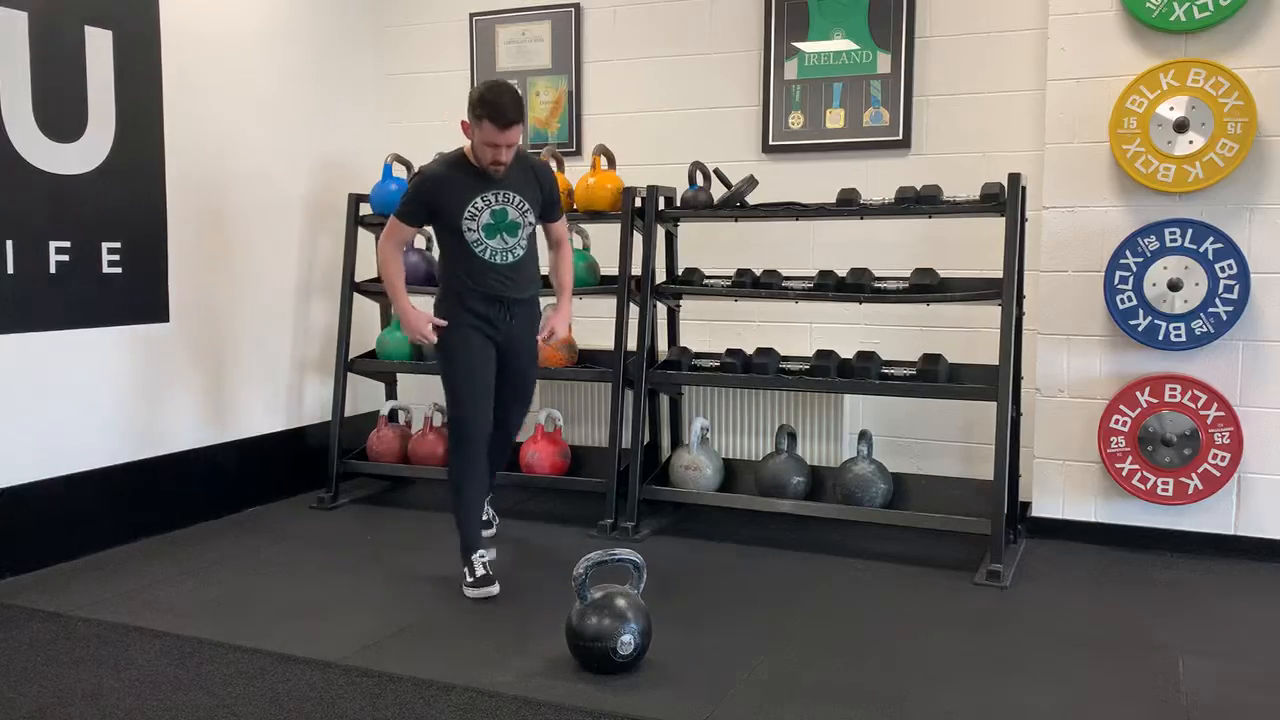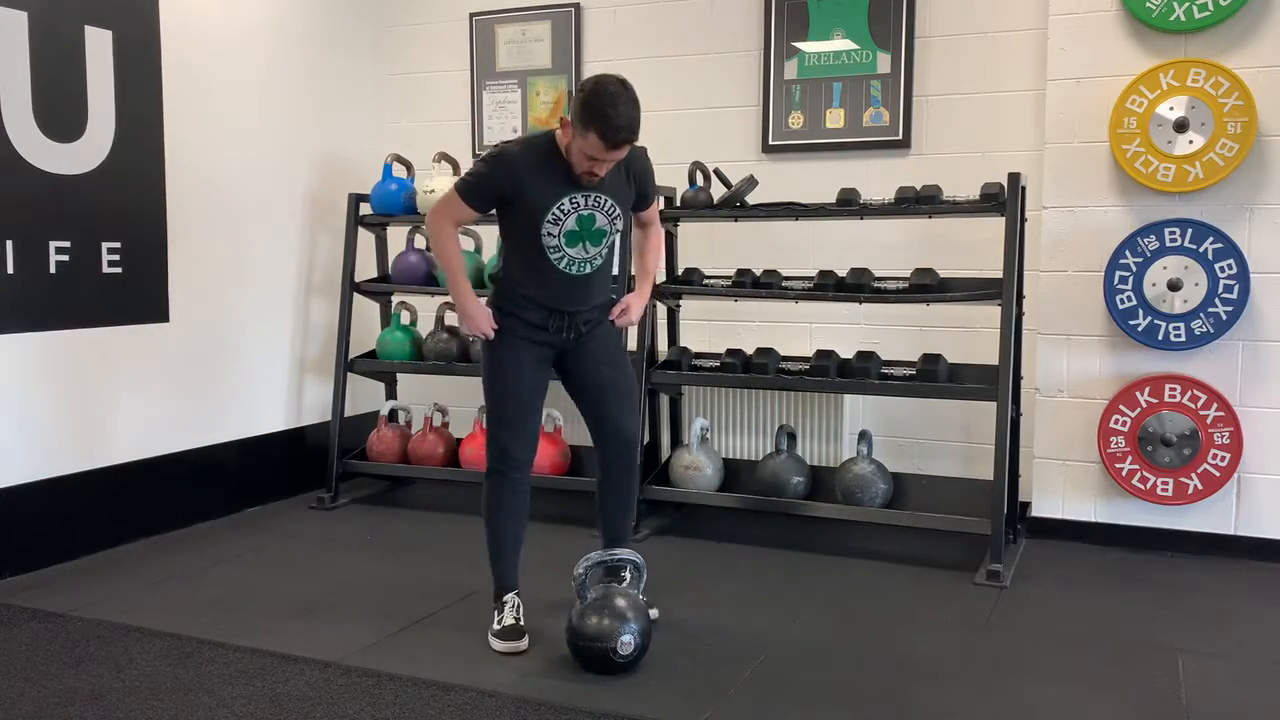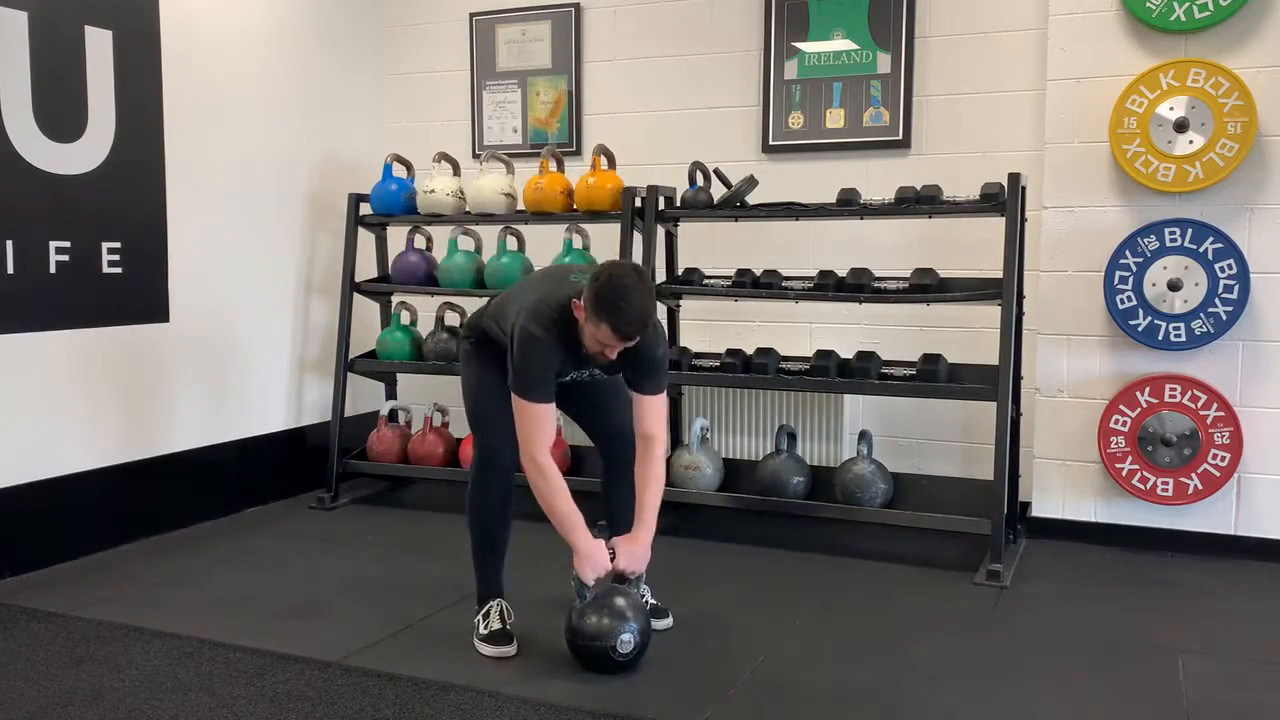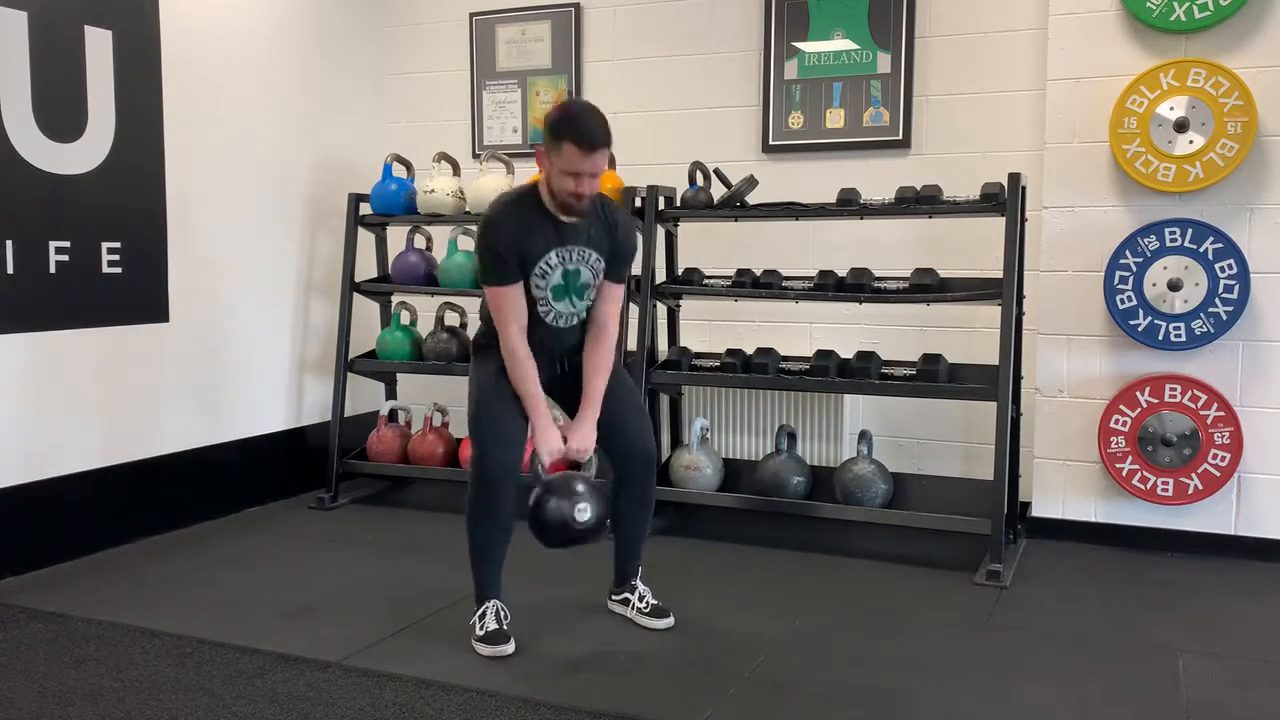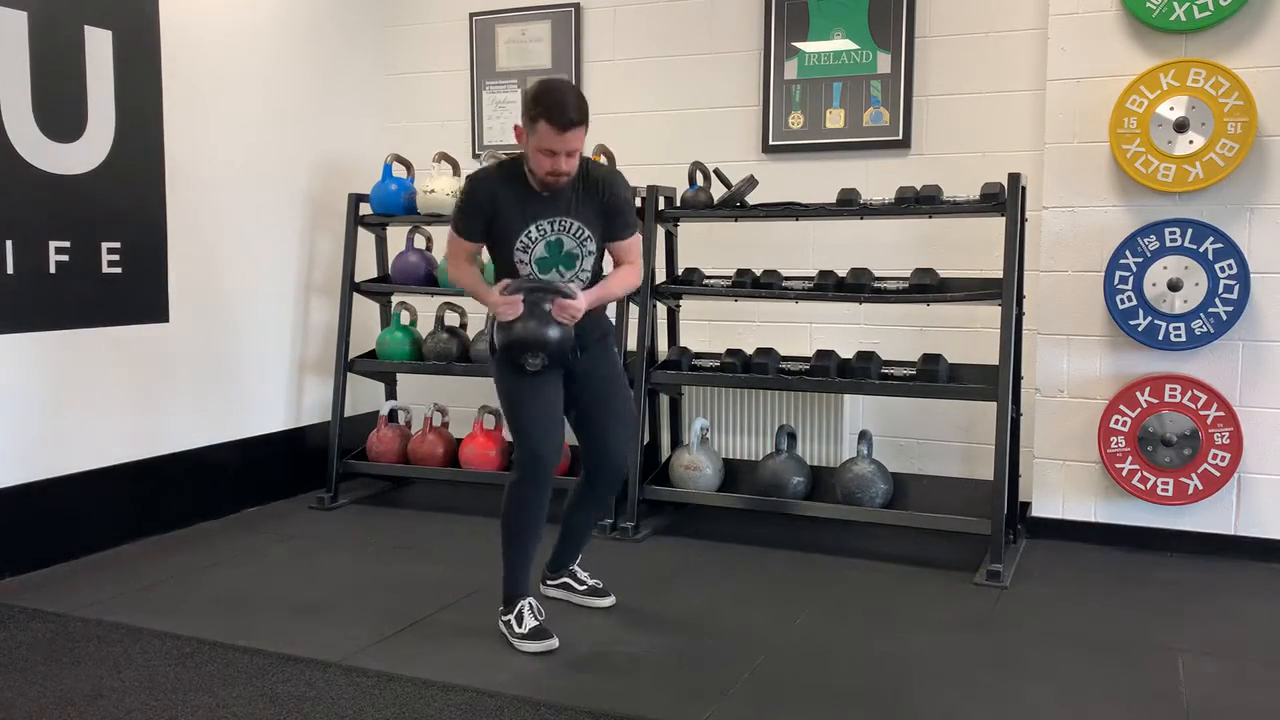
dt=1s
person 1, frame 1
left shoulder: (537, 174)
right shoulder: (436, 179)
left elbow: (560, 241)
right elbow: (390, 243)
left wrist: (563, 305)
right wrist: (404, 309)
left hip: (522, 317)
right hip: (463, 321)
left knee: (506, 426)
right knee: (471, 429)
left ankle: (478, 498)
right ankle: (473, 553)
person 1, frame 2
left shoulder: (634, 167)
right shoulder: (514, 164)
left elbow: (650, 223)
right elbow: (441, 220)
left wrist: (642, 291)
right wrist: (466, 302)
left hip: (595, 325)
right hip: (519, 329)
left knee: (623, 446)
right knee: (511, 459)
left ankle: (618, 576)
right ankle: (506, 597)
person 1, frame 3
left shoulder: (646, 336)
right shoulder: (538, 329)
left elbow: (650, 441)
right elbow: (536, 456)
left wrist: (642, 536)
right wrist: (584, 546)
left hip: (575, 364)
right hip: (495, 350)
left knee: (625, 447)
right knee: (496, 457)
left ankle: (628, 581)
right ankle: (489, 604)
person 1, frame 4
left shoulder: (614, 220)
right shoulder: (506, 223)
left elbow: (606, 324)
right elbow: (512, 333)
left wrist: (587, 422)
right wrist: (540, 425)
left hip: (581, 354)
right hip: (511, 356)
left knee: (638, 452)
right knee: (494, 466)
left ankle: (626, 587)
right ankle: (488, 604)
person 1, frame 5
left shoulder: (607, 187)
right shoulder: (489, 188)
left elbow: (632, 265)
right elbow: (457, 259)
left wrist: (590, 298)
right wrist: (489, 297)
left hip: (590, 341)
left knee: (614, 461)
right knee: (540, 457)
left ankle: (560, 569)
right ankle: (515, 601)
